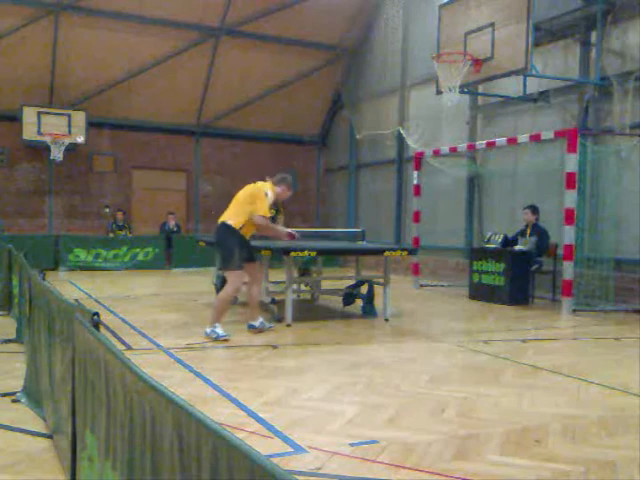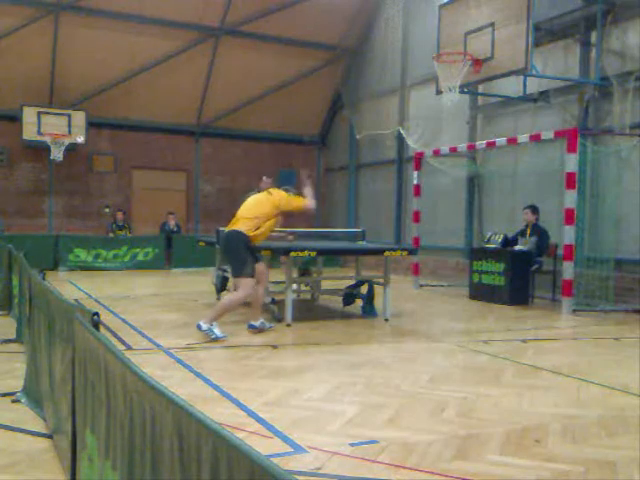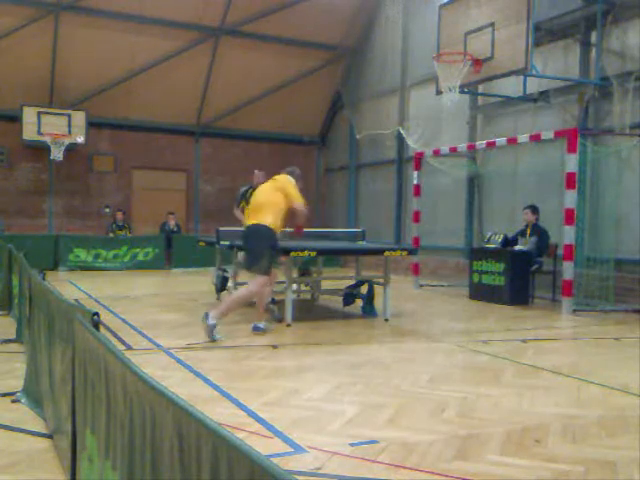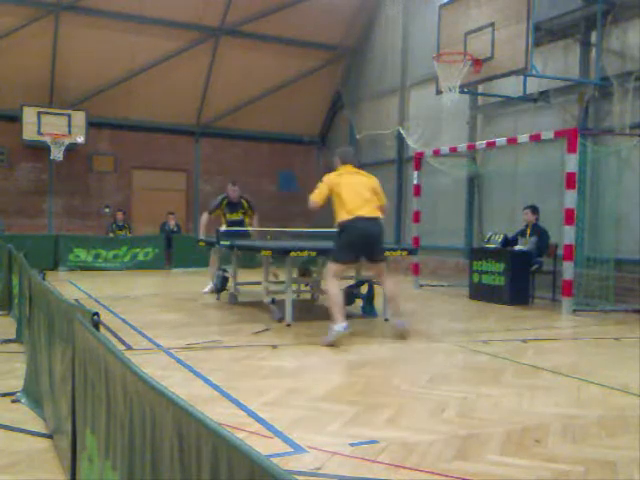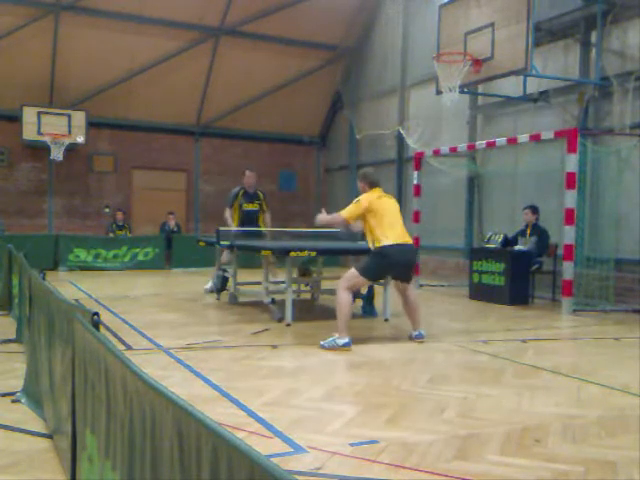
dt=0.7s
person 1, frame 1
left shoulder: (262, 190)
right shoulder: (267, 191)
left elbow: (256, 225)
right elbow: (259, 220)
left wrist: (280, 232)
right wrist: (279, 231)
left hip: (238, 235)
right hip: (230, 233)
left knee: (256, 274)
right knee: (235, 283)
left ankle: (255, 321)
right ankle: (213, 327)
person 1, frame 2
left shoulder: (266, 197)
right shoulder: (281, 197)
right elbow: (310, 206)
right wrist: (308, 192)
left hip: (240, 240)
right hip: (237, 241)
left knee: (262, 276)
right knee: (246, 291)
left ankle: (256, 321)
right ankle: (207, 323)
person 1, frame 3
left shoulder: (265, 187)
right shoulder: (287, 180)
left elbow: (247, 216)
right elbow: (299, 208)
right wrist: (299, 222)
left hip: (253, 231)
right hip: (262, 234)
left knee: (269, 279)
right knee: (256, 287)
left ankle: (259, 322)
right ankle: (214, 316)
person 1, frame 4
left shoulder: (331, 177)
right shoulder: (370, 178)
left elbow: (313, 203)
right elbow: (383, 207)
left wrist: (311, 197)
left hip: (350, 228)
right hip: (374, 226)
left knee: (331, 278)
right knee: (383, 277)
left ankle: (339, 324)
right ankle: (398, 321)
person 1, frame 5
left shoulder: (366, 199)
right shoulder: (391, 200)
left elbow: (341, 219)
left wrist: (323, 219)
left hip: (388, 252)
right hip: (409, 251)
left knee: (344, 286)
right knee: (405, 288)
left ankle: (342, 338)
right ankle: (417, 331)
